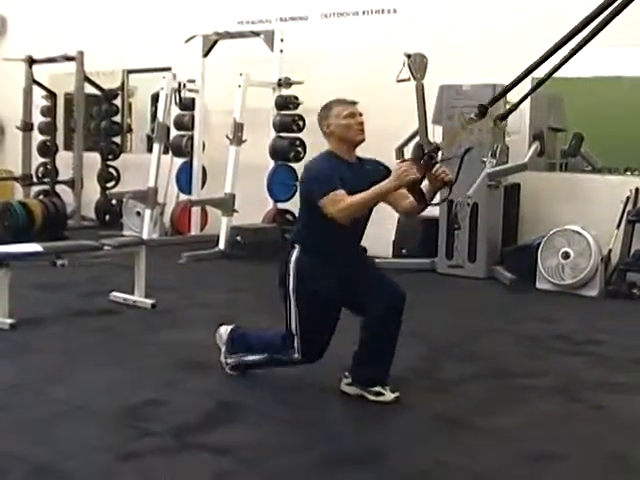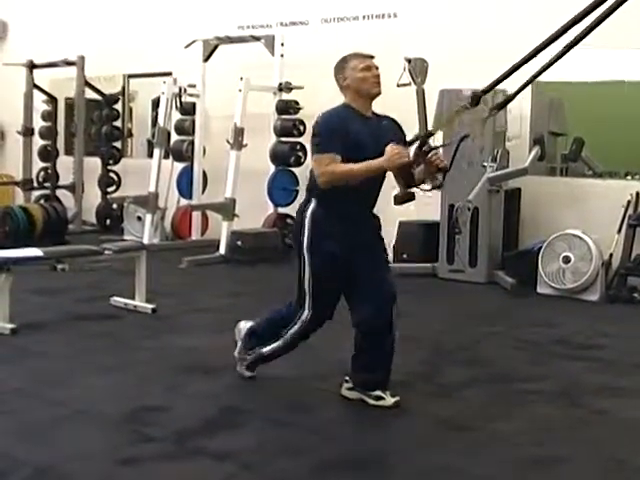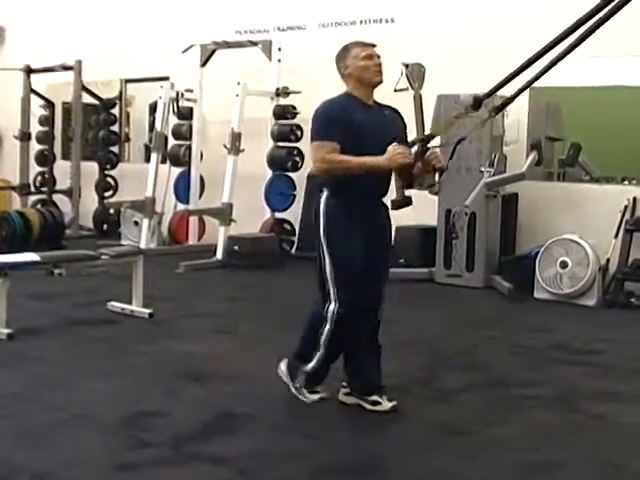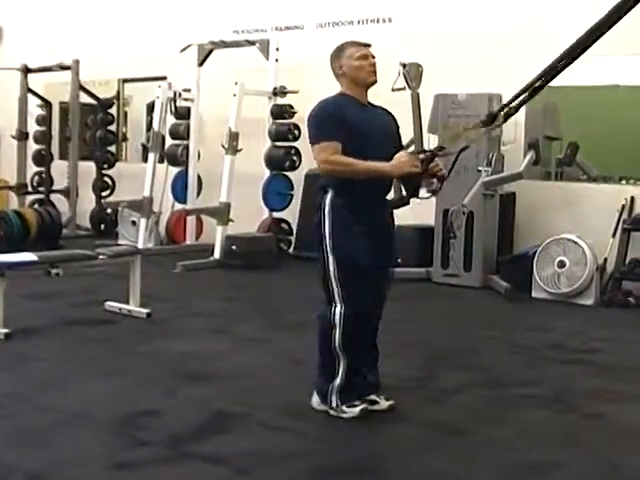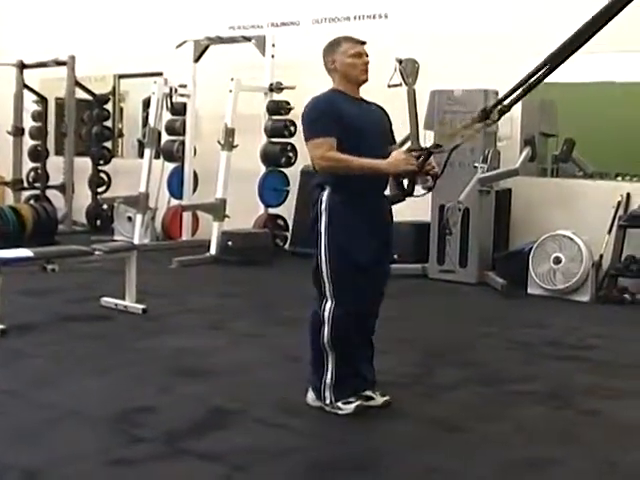
dt=0.3s
person 1, frame 1
left shoulder: (372, 169)
right shoulder: (320, 169)
left elbow: (408, 206)
right elbow: (341, 211)
left wrist: (432, 187)
right wrist: (391, 184)
left hip: (349, 261)
right hip: (310, 265)
left knee: (390, 300)
right knee: (305, 348)
left ankle: (364, 379)
right ankle: (234, 341)
person 1, frame 2
left shoulder: (389, 127)
right shoulder: (332, 123)
right elbow: (326, 175)
left wrist: (429, 167)
right wrist: (382, 162)
left hip: (363, 225)
right hip: (323, 225)
left knee: (380, 302)
right knee: (312, 310)
left ankle: (367, 382)
right ankle: (253, 338)
person 1, frame 3
left shoulder: (391, 116)
right shoulder: (333, 111)
left elbow: (401, 167)
right elbow: (322, 161)
left wrist: (425, 164)
right wrist: (379, 161)
left hip: (375, 214)
right hip: (339, 214)
left knee: (368, 305)
right knee: (341, 303)
left ankle: (362, 386)
right ankle: (299, 369)
person 1, frame 4
left shoulder: (384, 117)
right shoulder: (329, 111)
left elbow: (398, 166)
right elbow: (327, 162)
left wrist: (422, 170)
right wrist: (388, 167)
left hip: (378, 215)
right hip: (343, 215)
left knee: (370, 307)
right knee: (345, 306)
left ankle: (362, 386)
right ankle: (331, 392)
person 1, frame 5
left shoulder: (377, 113)
right shoulder: (322, 107)
left elbow: (391, 161)
right elbow: (323, 159)
left wrist: (416, 166)
right wrist: (385, 165)
left hip: (376, 211)
right hip: (340, 210)
left knee: (367, 301)
right knee: (336, 303)
left ankle: (359, 382)
right ankle: (326, 388)
